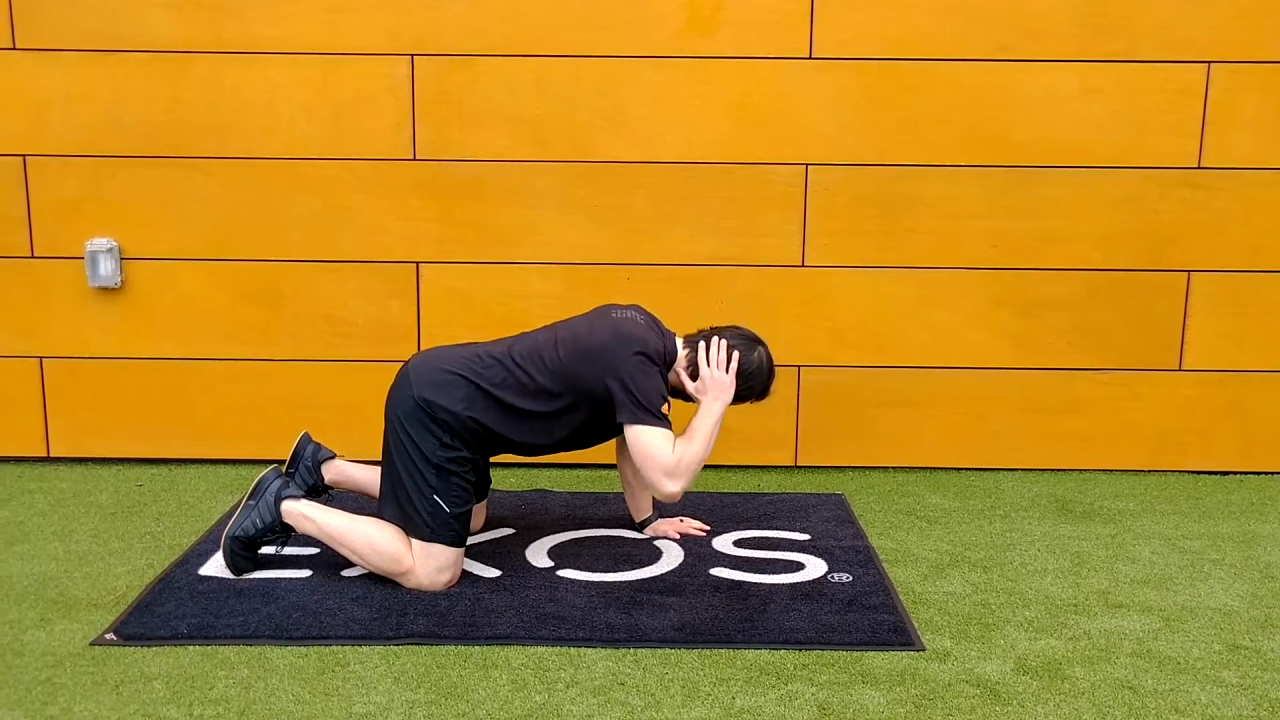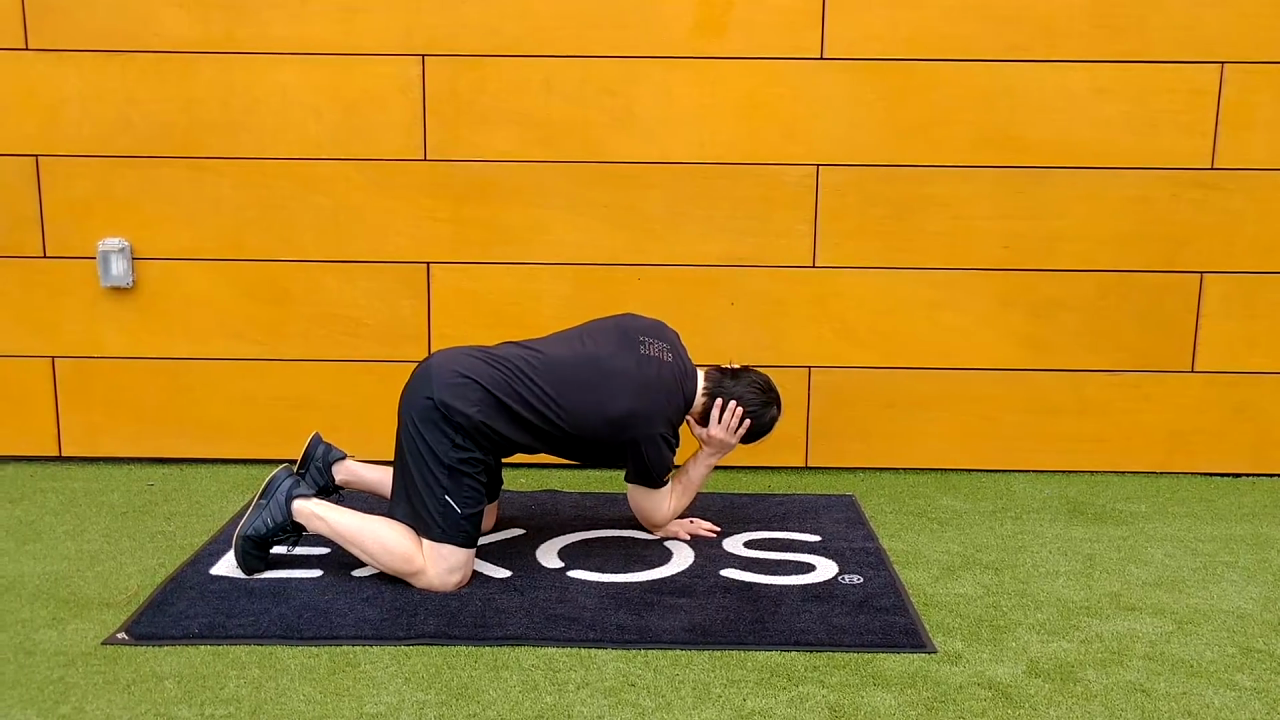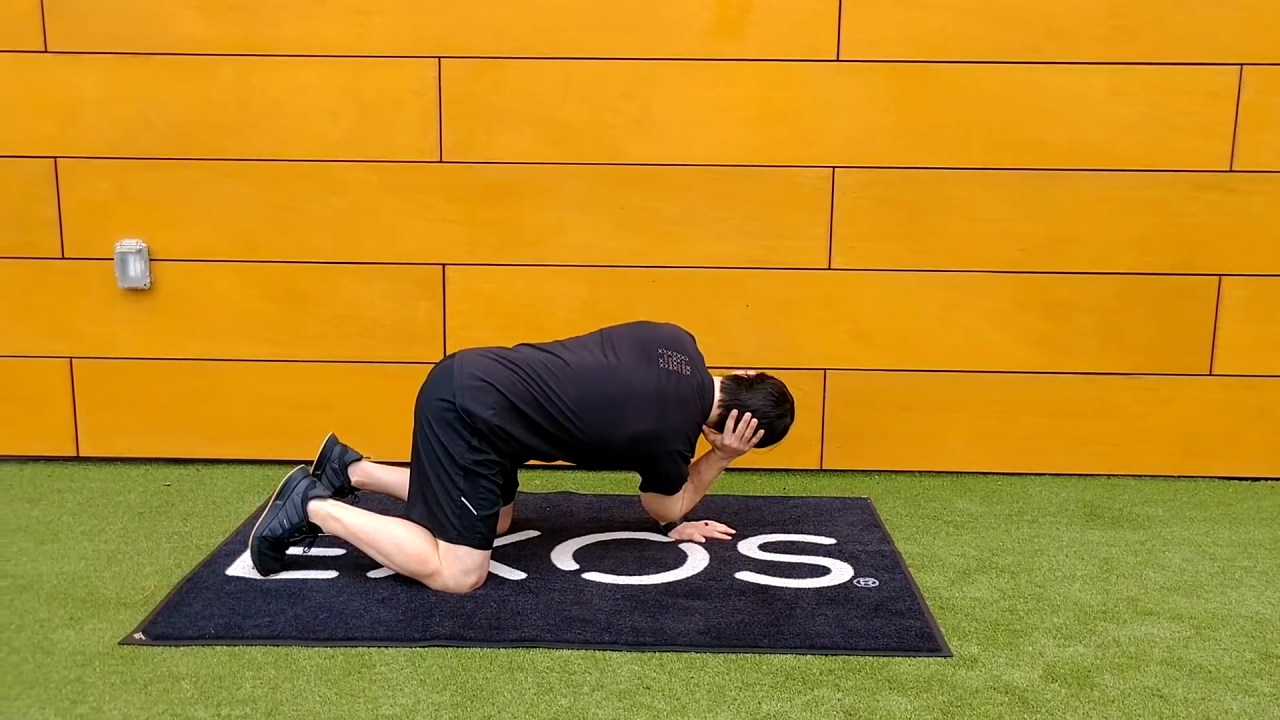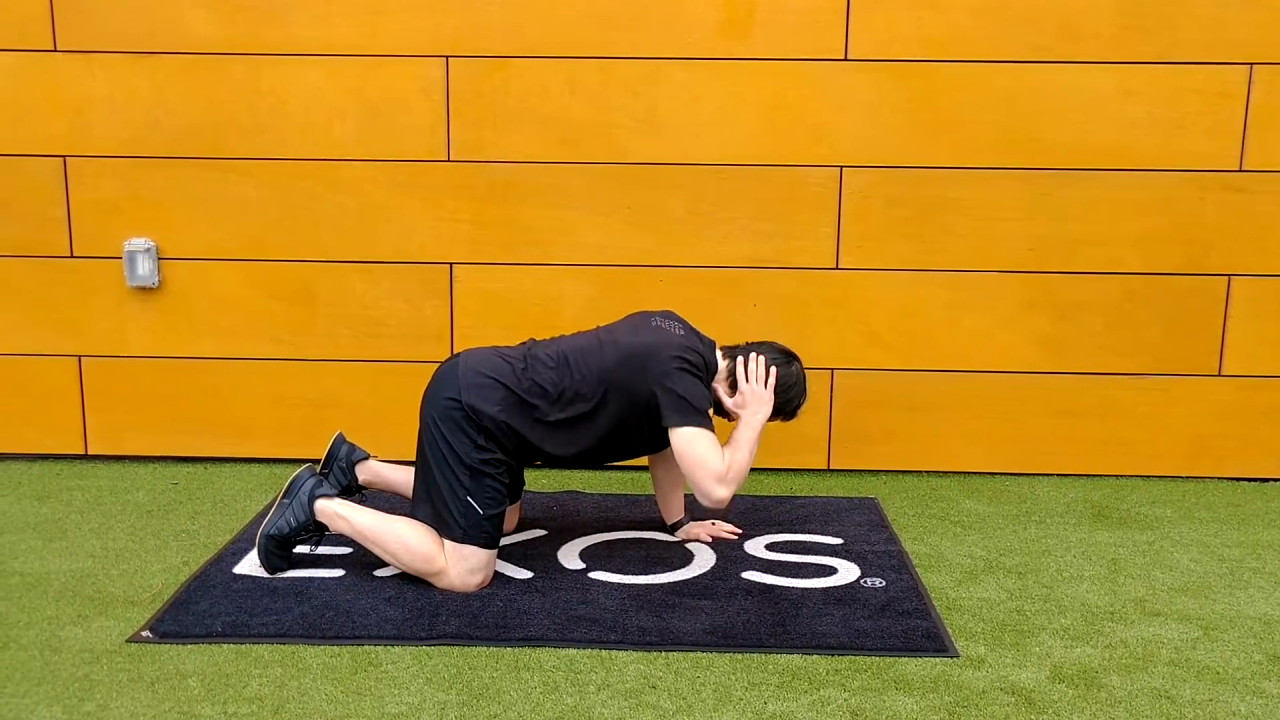
dt=0.7s
person 1, frame 1
left shoulder: (647, 337)
right shoulder: (638, 366)
left elbow: (634, 439)
right elbow: (669, 479)
left wrist: (646, 520)
right wrist: (715, 402)
left hip: (441, 388)
right hip: (435, 408)
left knee: (469, 518)
right knee: (432, 572)
left ankle: (323, 468)
right ankle: (285, 506)
person 1, frame 2
left shoulder: (661, 340)
right shoulder: (653, 421)
right elbow: (654, 515)
left wrist: (667, 518)
right wrist: (711, 456)
left hip: (452, 381)
right hip: (450, 411)
left knee: (480, 518)
right knee: (442, 573)
left ankle: (333, 468)
right ankle: (296, 505)
person 1, frame 3
left shoulder: (679, 346)
right shoulder: (671, 432)
right elbow: (665, 505)
left wrist: (675, 524)
right wrist: (722, 458)
left hip: (470, 378)
right hip: (468, 413)
left knee: (495, 519)
right knee: (459, 572)
left ankle: (349, 468)
right ankle: (314, 506)
person 1, frame 4
left shoulder: (680, 345)
right shoulder: (683, 371)
left elbow: (664, 436)
right elbow: (716, 486)
left wrist: (678, 522)
right wrist: (755, 417)
left hip: (479, 388)
right hip: (470, 408)
left knee: (502, 519)
right knee: (465, 573)
left ankle: (356, 467)
right ankle: (320, 505)
